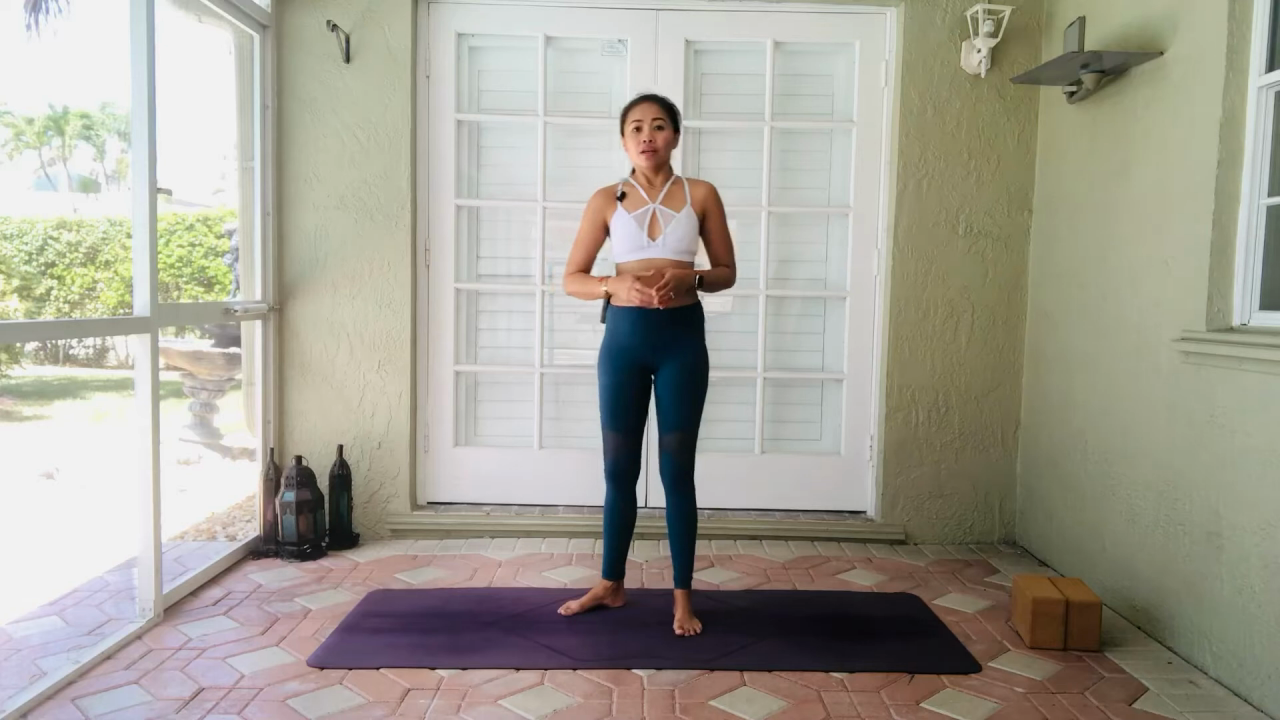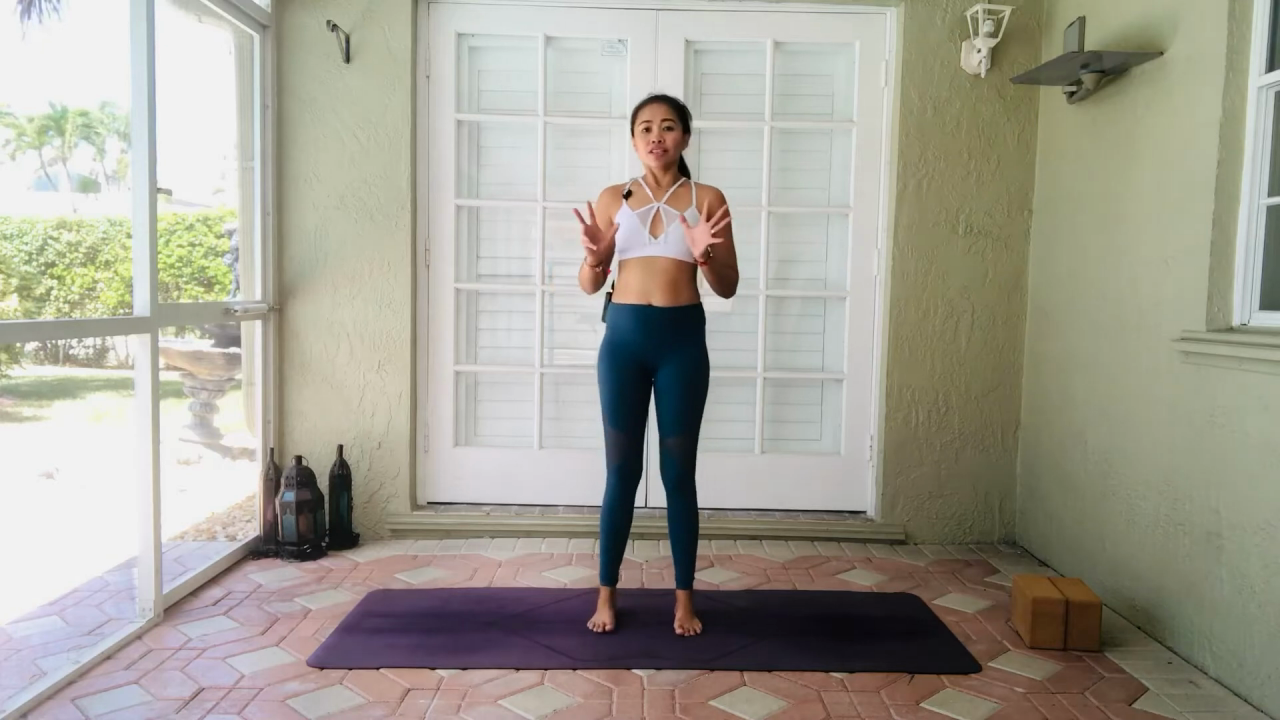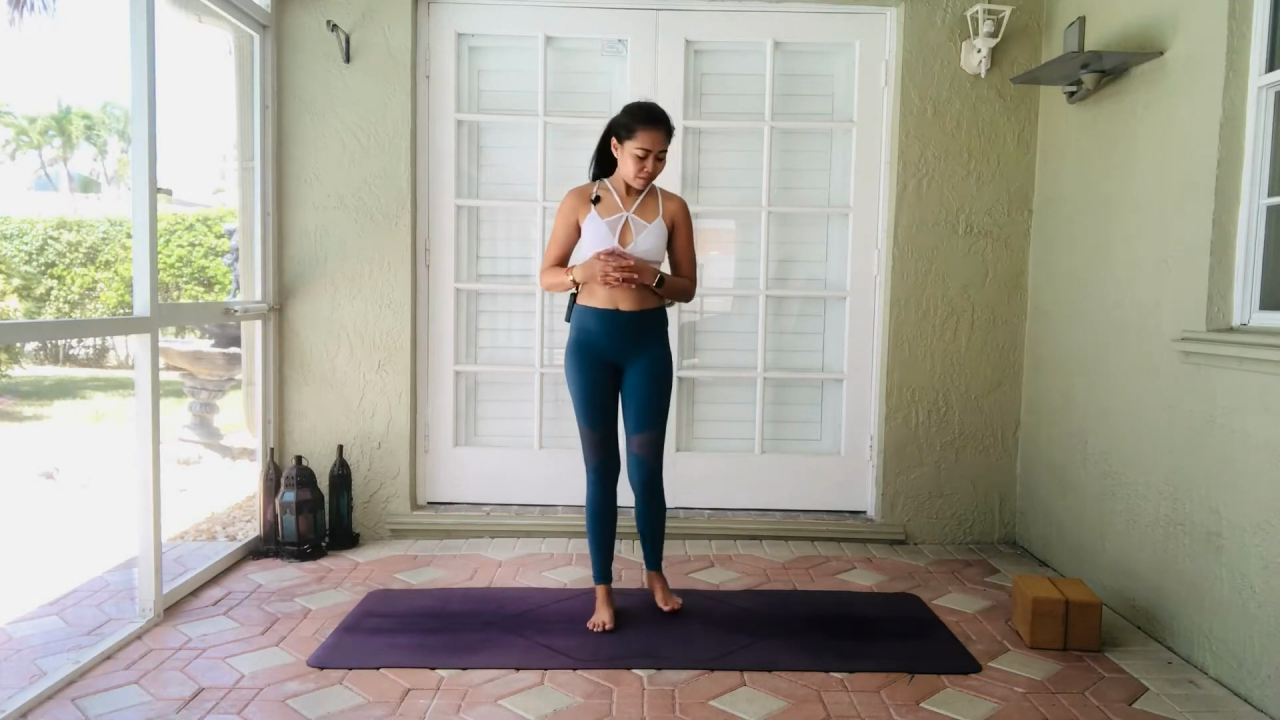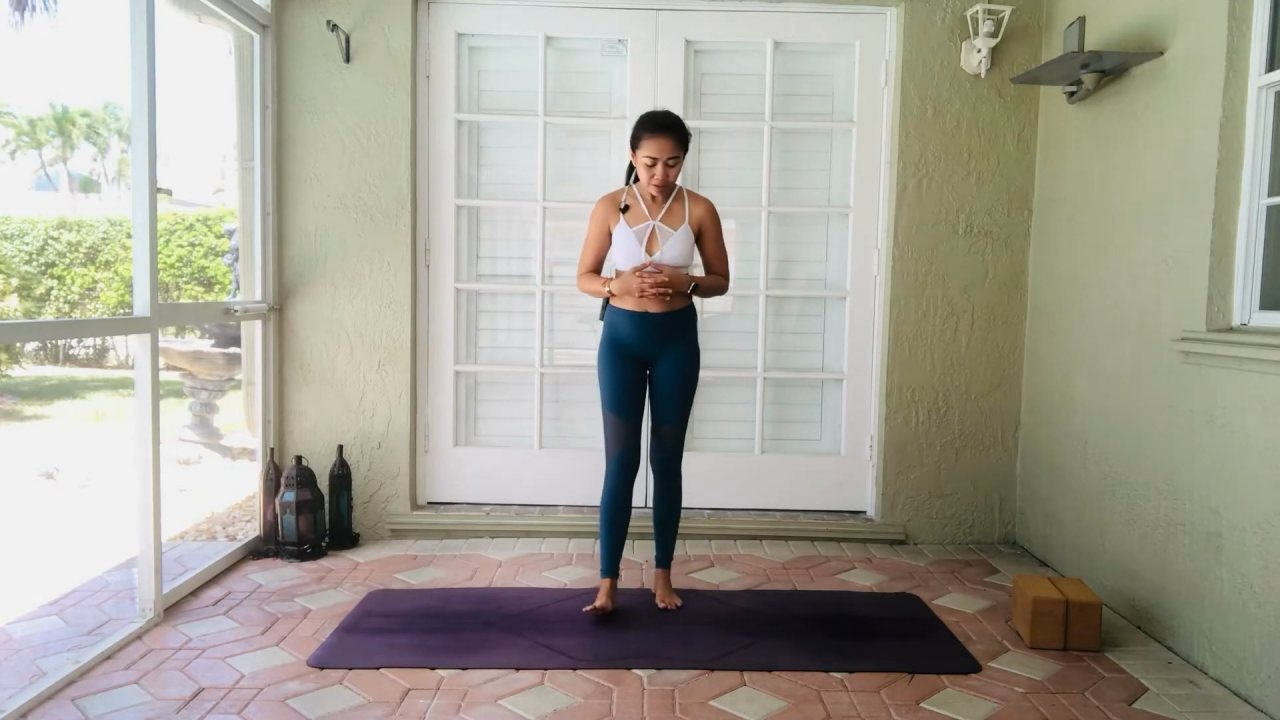
dt=0.7s
person 1, frame 1
left shoulder: (701, 195)
right shoulder: (606, 200)
left elbow: (727, 273)
right elbow: (572, 278)
left wrist: (688, 278)
right wrist: (615, 286)
left hip: (682, 338)
right hip: (624, 336)
left knee: (676, 471)
right knee: (619, 469)
left ankle: (682, 595)
right ankle: (610, 585)
person 1, frame 2
left shoulder: (708, 200)
right shoulder: (612, 199)
left elbow: (728, 287)
right elbow: (587, 285)
left wrist: (706, 255)
right wrist: (594, 257)
left hip: (682, 336)
right hip: (624, 335)
left knee: (678, 473)
right knee: (622, 471)
left ankle: (684, 597)
right ankle: (606, 592)
person 1, frame 3
left shoulder: (672, 208)
right shoulder: (579, 200)
left elbow: (687, 287)
right elbow: (547, 274)
left wrist: (650, 276)
right wrist: (582, 272)
left hip: (647, 340)
right hip: (590, 338)
left knee: (646, 470)
right knee: (601, 469)
left ankle: (655, 573)
right ankle: (603, 592)
person 1, frame 4
left shoulder: (699, 210)
right shoulder: (609, 207)
left elbow: (720, 280)
right elbow: (583, 277)
left wrist: (684, 284)
right wrist: (618, 286)
left hip: (676, 339)
right hip: (621, 337)
left knee: (667, 461)
right knee: (620, 461)
left ankle: (662, 574)
right ankle: (607, 582)
